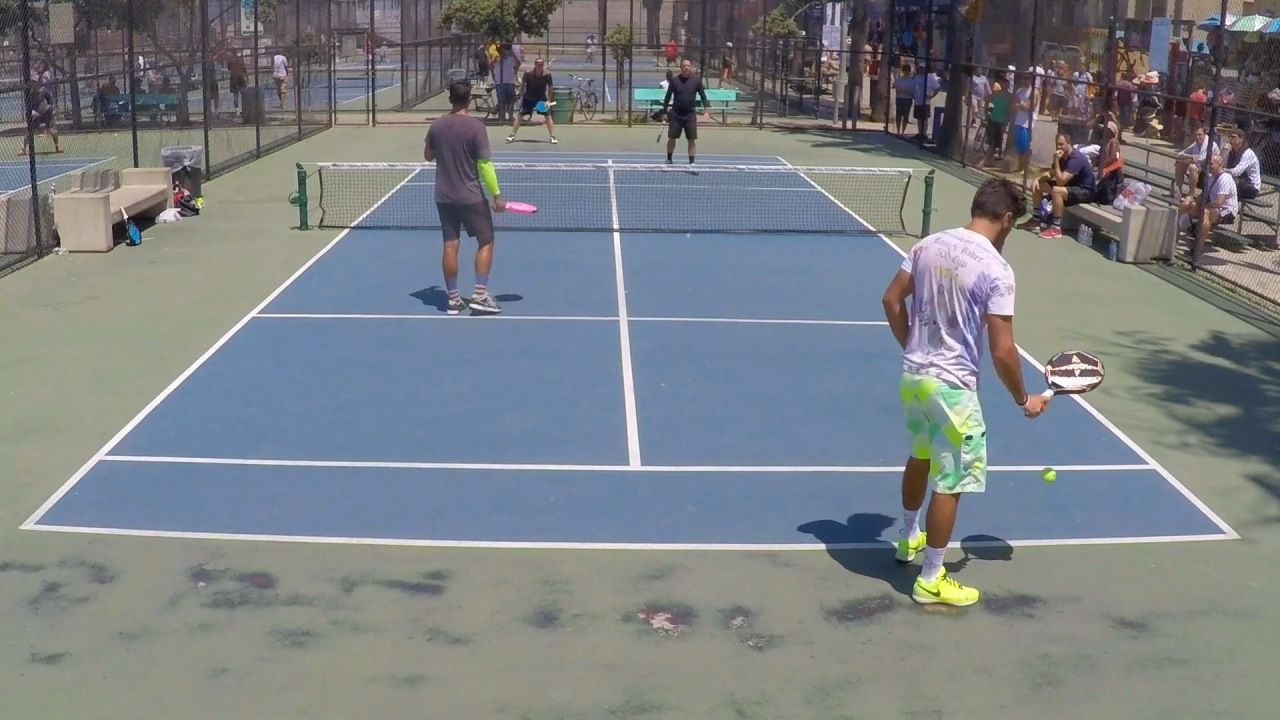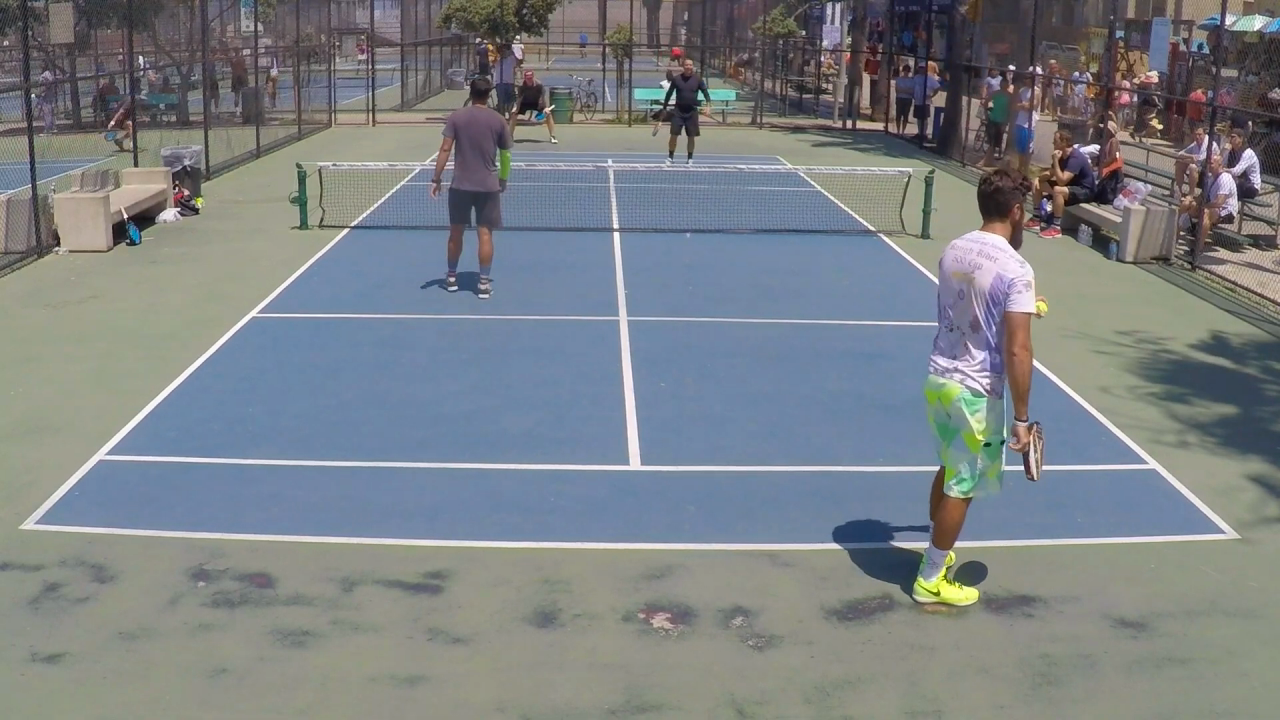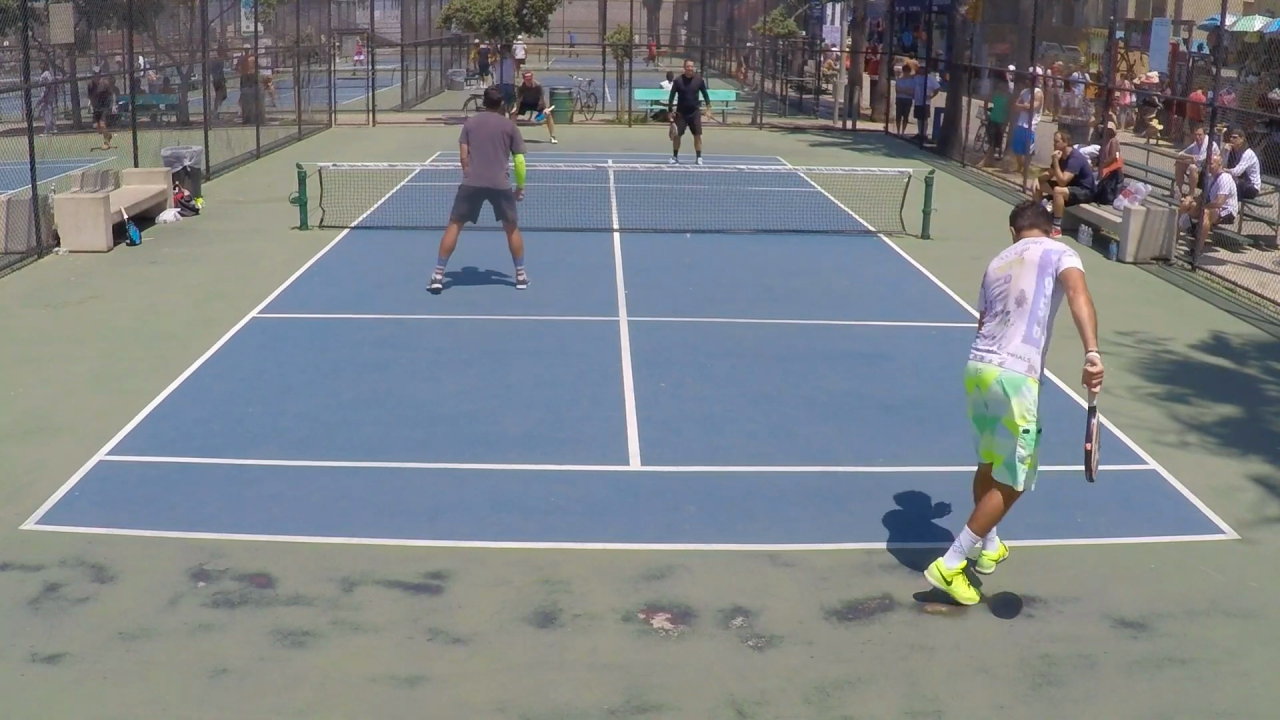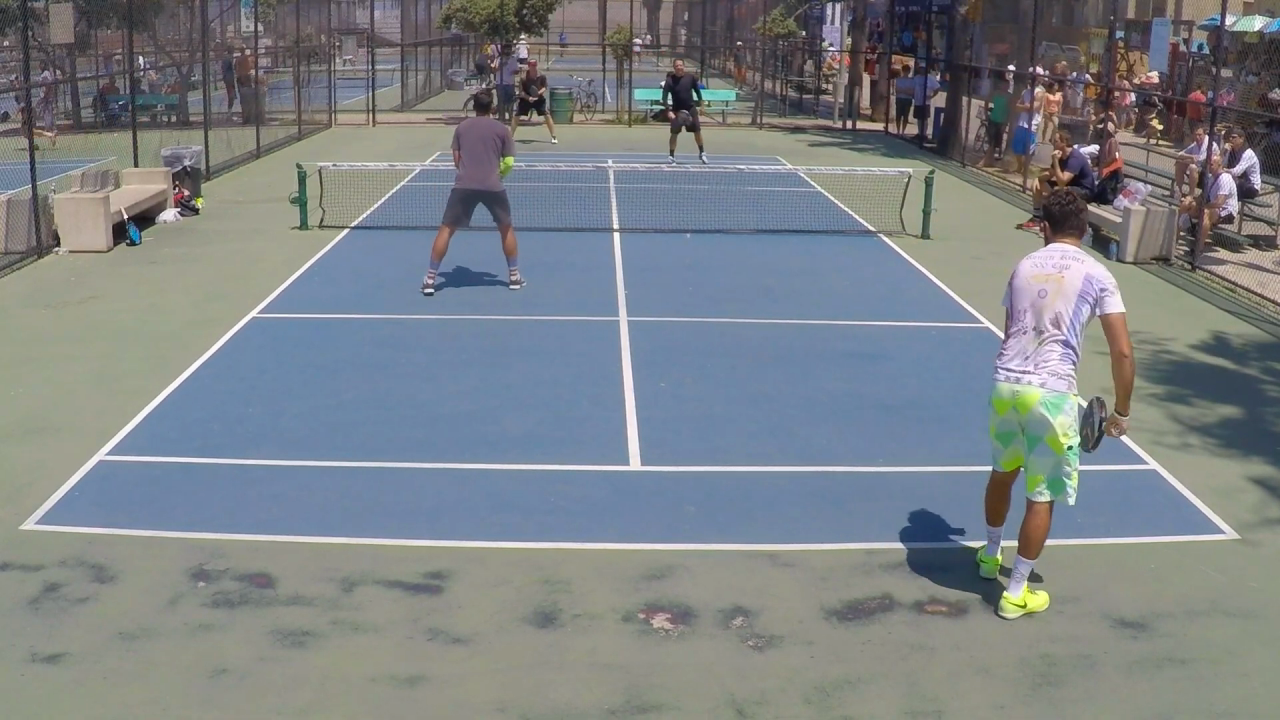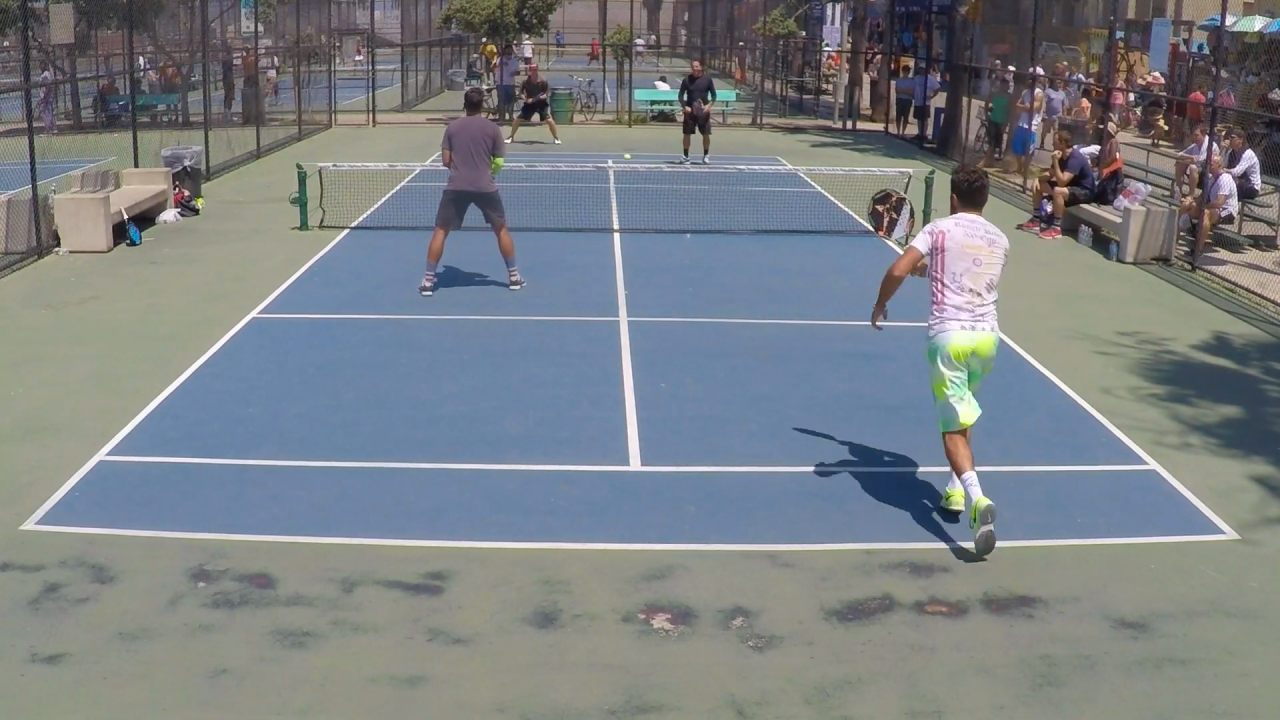
dt=1s
person 1, frame 1
left shoulder: (929, 244)
right shoulder: (996, 271)
left elbow: (891, 298)
right elbow: (1002, 351)
right wrist: (1024, 399)
left hip: (912, 374)
right hip: (951, 385)
left knee: (920, 458)
right knee: (949, 484)
left ankle: (909, 538)
right ankle: (930, 580)
person 1, frame 2
left shoulder: (952, 251)
right shoulder: (1016, 270)
right elbow: (1018, 351)
right wrist: (1022, 418)
left hip: (938, 379)
right hip: (977, 391)
left knee: (948, 472)
right knee: (962, 489)
left ankle: (936, 554)
right ankle: (930, 580)
person 1, frame 3
left shoulder: (998, 262)
right shoulder: (1059, 252)
right elbow: (1078, 296)
right wrist: (1092, 353)
left hip: (976, 366)
right hip: (1014, 374)
left knee: (988, 465)
right knee: (1009, 483)
left ankle: (989, 547)
right ankle: (949, 565)
person 1, frame 4
left shoulder: (1024, 266)
right shoulder: (1097, 275)
right elbow: (1122, 351)
right wrist: (1121, 411)
left hip: (1004, 385)
right hip: (1051, 394)
left knee: (1002, 474)
right knee: (1042, 496)
left ankle: (990, 554)
right ankle: (1015, 593)
person 1, frame 5
left shoulder: (938, 230)
right shoulder: (1000, 240)
left elbow: (898, 271)
left wrist: (880, 307)
left hip: (947, 338)
right hip: (986, 339)
left knee: (954, 426)
right knee: (961, 419)
left ankle: (980, 501)
right ankle: (958, 493)
person 2, frame 1
left shoulder: (436, 125)
right shoulder: (476, 127)
left elbow: (428, 156)
right elbow: (484, 165)
right wrist: (496, 196)
left hip: (443, 196)
right hip: (471, 196)
left knee: (450, 245)
right knee: (486, 243)
left ankle: (453, 298)
right ankle: (480, 295)
person 2, frame 2
left shoulder: (456, 117)
right shoulder: (498, 120)
left elbow: (445, 150)
right elbow: (505, 155)
left wrist: (436, 179)
right wrist: (503, 178)
left hip: (460, 185)
right hip: (488, 186)
left knee: (456, 231)
right knee: (485, 234)
left ankle: (452, 277)
right ankle: (484, 284)
person 2, frame 3
left shoulder: (470, 123)
right shoulder: (510, 126)
left elbow: (463, 156)
right elbow: (520, 161)
right wrist: (520, 187)
left hip: (471, 183)
right hip: (500, 184)
left knee: (454, 226)
right knee: (512, 228)
left ankle: (438, 275)
right ankle: (520, 275)
person 2, frame 4
left shoulder: (462, 127)
right shoulder: (501, 129)
left elbow: (457, 160)
right elbow: (509, 163)
left hip: (464, 186)
right hip: (493, 187)
left knee: (446, 229)
right knee: (506, 229)
left ankle: (431, 278)
right ankle: (514, 276)
person 2, frame 5
left shoulder: (452, 127)
right shoulder: (493, 129)
left elbow: (445, 160)
right elbow: (498, 163)
left hip: (456, 187)
right hip: (485, 188)
left knee: (440, 231)
right knee: (501, 230)
left ankle: (428, 280)
right ankle: (514, 277)
